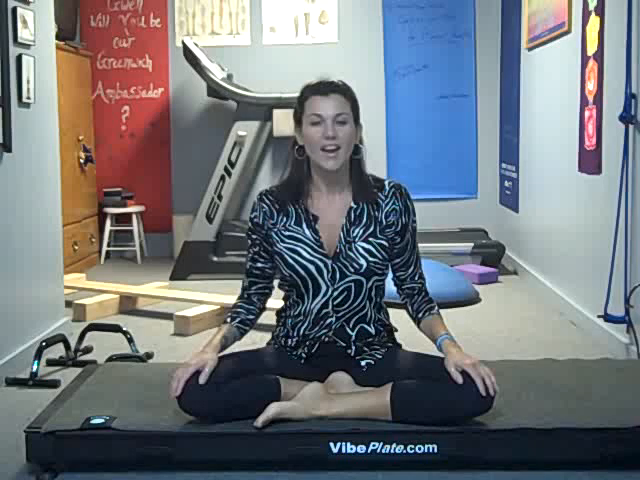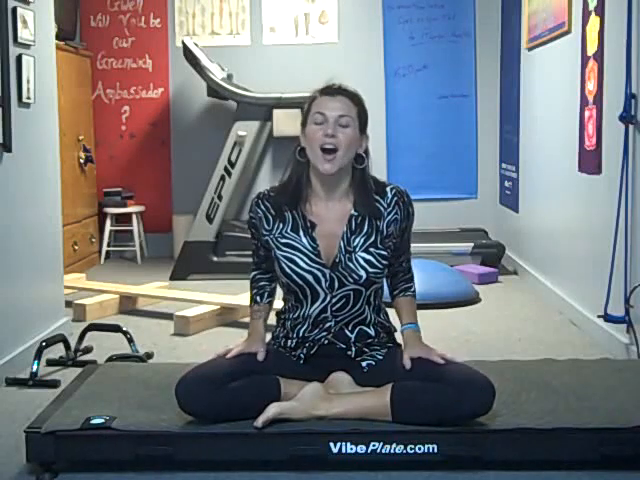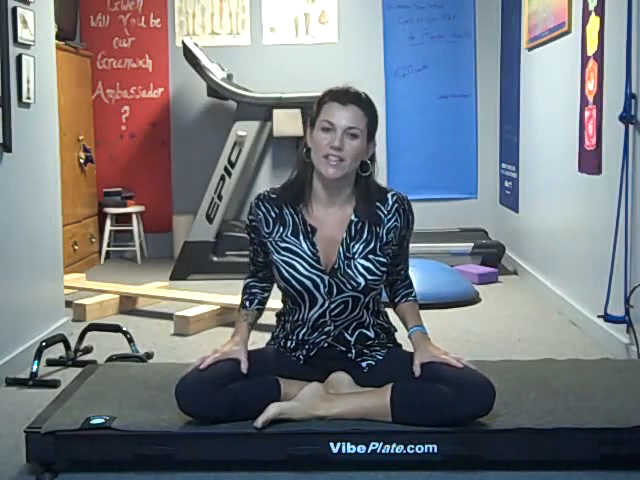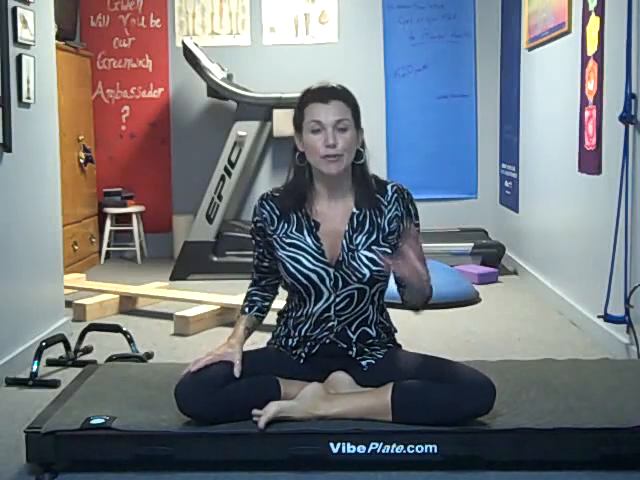
dt=0.7s
person 1, frame 1
left shoulder: (391, 201)
right shoulder: (271, 206)
left elbow: (412, 287)
right elbow: (254, 293)
left wrist: (449, 346)
right wrist: (213, 347)
left hip: (371, 355)
right hip: (294, 355)
left knee: (473, 393)
right knee: (195, 392)
left ankle: (316, 404)
right ankle: (338, 392)
person 1, frame 2
left shoulder: (391, 204)
right shoulder: (268, 207)
left wrist: (411, 333)
right wrist: (256, 333)
left hip: (371, 354)
right hip: (294, 354)
left knee: (477, 393)
right knee: (192, 392)
left ankle: (318, 405)
right ankle: (336, 392)
person 1, frame 3
left shoulder: (392, 209)
right shoulder: (269, 209)
left wrist: (420, 338)
right wrist: (239, 336)
left hip: (370, 355)
right hip: (294, 355)
left knee: (477, 394)
right knee: (192, 393)
left ankle: (318, 405)
right ankle: (338, 392)
person 1, frame 4
left shoulder: (393, 201)
right shoulder: (273, 208)
left elbow: (416, 300)
left wrist: (418, 281)
right wrist: (236, 339)
left hip: (371, 355)
right hip: (295, 354)
left knee: (477, 392)
right knee: (192, 393)
left ankle: (317, 405)
right ankle: (337, 391)
